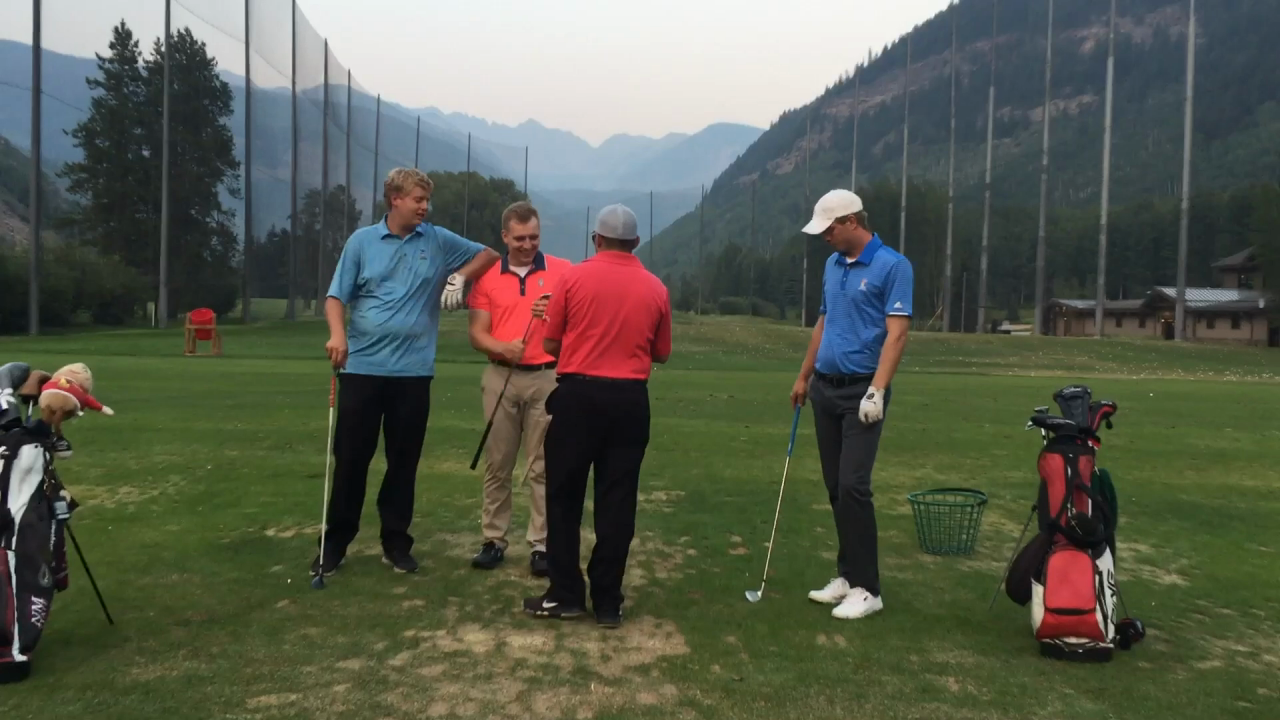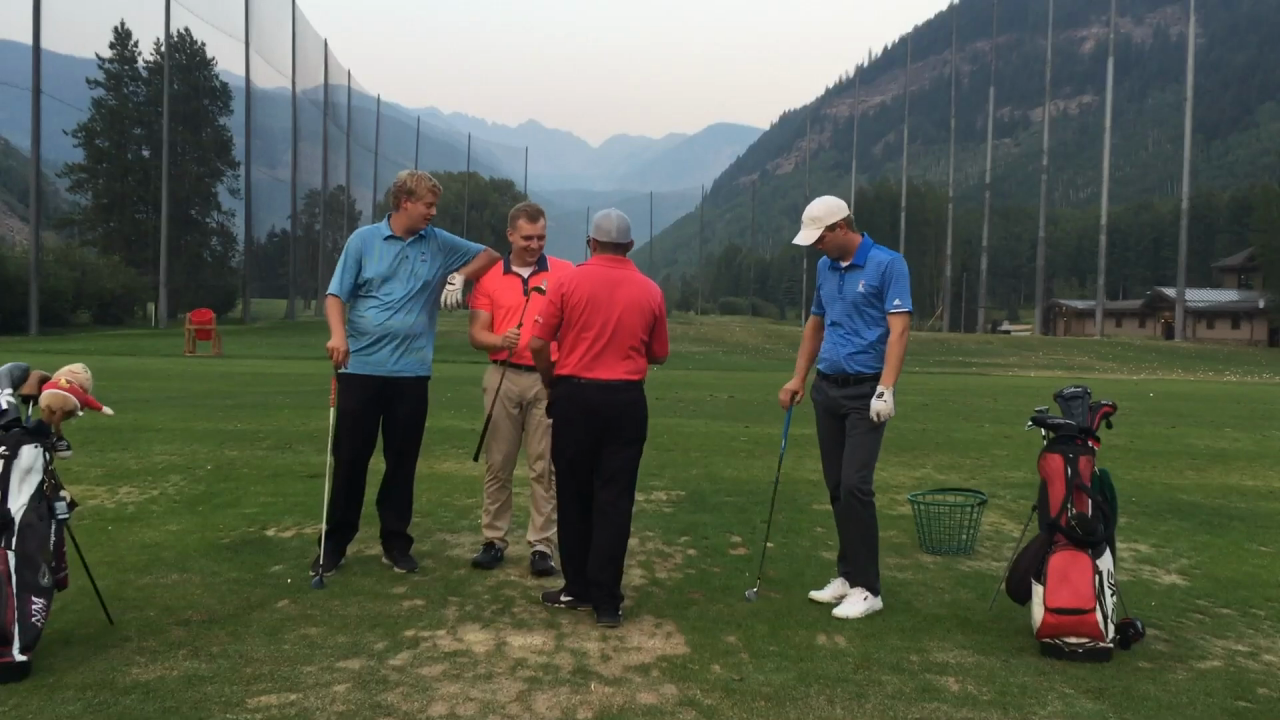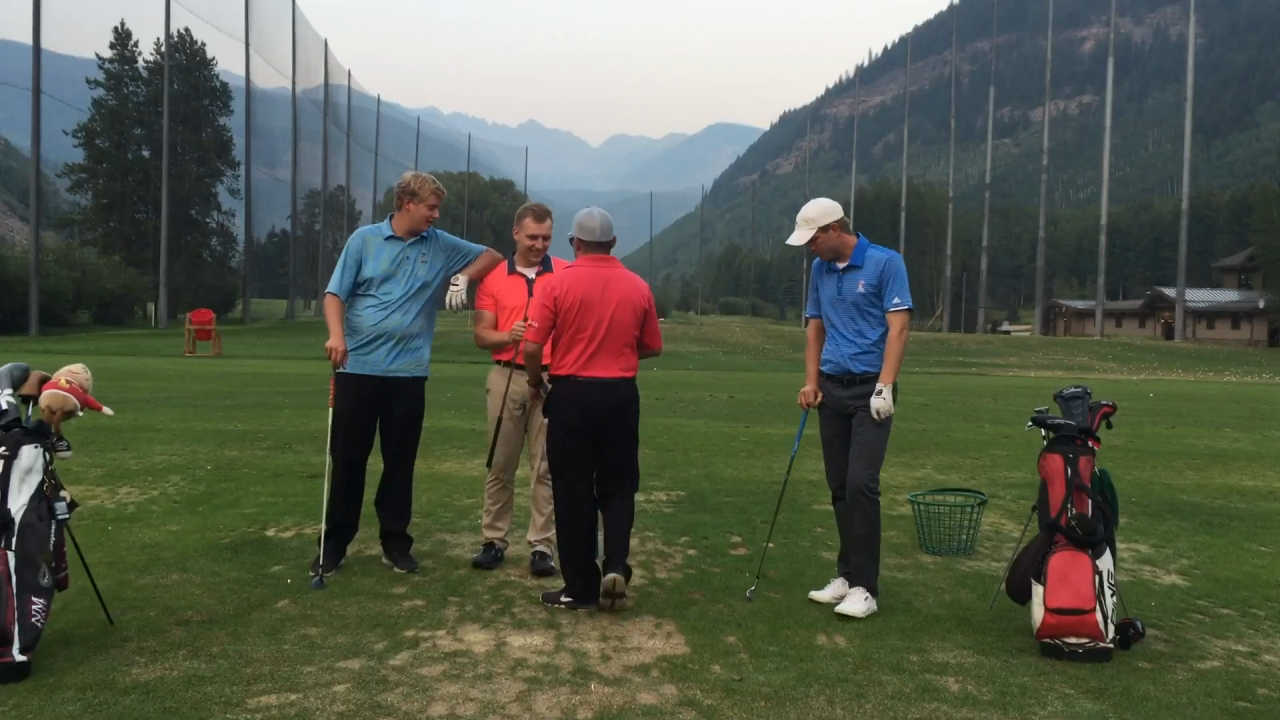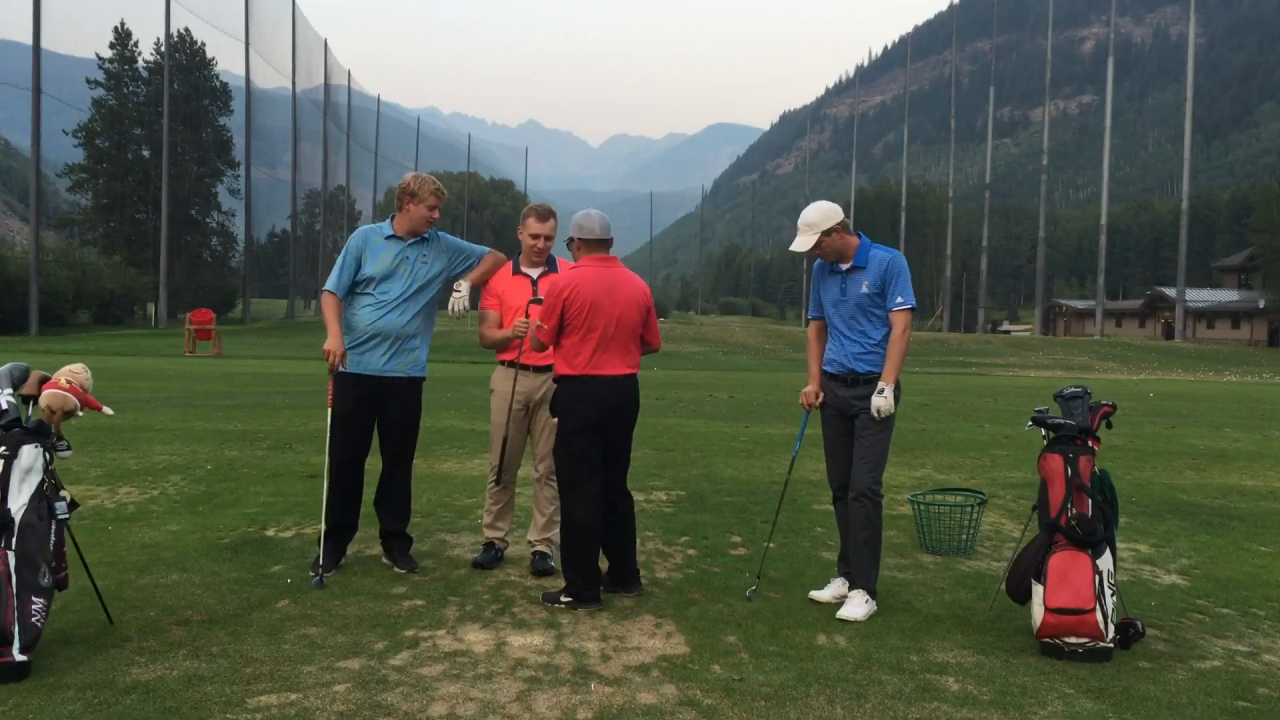
dt=0.3s
person 1, frame 1
left shoulder: (893, 266)
right shoulder: (832, 264)
left elbow: (897, 333)
left wrist: (877, 390)
right wrist: (804, 376)
left hip: (862, 390)
right hip: (825, 388)
left knee: (853, 486)
right knee: (835, 487)
left ankle: (867, 587)
right ankle: (847, 574)
person 1, frame 2
left shoulder: (888, 264)
right shoulder: (824, 267)
left elbow: (899, 330)
left wrist: (886, 389)
right wrist: (798, 378)
left hip: (864, 391)
right hip: (827, 388)
left knee: (855, 485)
right knee: (837, 487)
left ankle: (867, 587)
right ankle: (848, 575)
person 1, frame 3
left shoulder: (886, 262)
right shoulder: (820, 269)
left elbow: (898, 328)
left wrist: (885, 386)
right wrist: (811, 382)
left hip: (869, 390)
right hip: (832, 389)
left knee: (862, 484)
right knee: (839, 487)
left ankle: (864, 587)
right ankle: (847, 575)
person 1, frame 4
left shoulder: (888, 262)
right shoulder: (821, 270)
left elbow: (901, 327)
left wrist: (886, 385)
right wrist: (813, 381)
left hip: (872, 389)
right hip: (834, 388)
left knee: (864, 487)
right knee: (840, 487)
left ankle: (864, 588)
right ankle: (847, 574)
person 2, frame 1
left shoulder: (573, 277)
right shoulder: (656, 288)
left elbow: (550, 344)
right elbow: (661, 353)
left hip: (579, 394)
right hip: (629, 399)
left knee: (564, 496)
right knee: (617, 503)
left ankle: (565, 594)
right ankle: (607, 602)
person 2, frame 2
left shoulder: (569, 282)
right shoulder: (650, 291)
left elbow: (538, 344)
right elbow: (658, 355)
left wrist: (551, 384)
left hip: (576, 396)
right hip: (626, 401)
left knee: (574, 498)
right knee: (615, 502)
left ankle: (578, 589)
right ankle: (607, 601)
person 2, frame 3
left shoulder: (558, 284)
right shoulder: (638, 287)
left elbow: (531, 350)
right elbow: (652, 348)
left wrist: (535, 381)
left hip: (572, 395)
right hip: (621, 396)
left knee: (573, 493)
right knee: (618, 490)
left ankle: (580, 588)
right ankle: (615, 569)
person 2, frame 4
left shoulder: (565, 284)
right shoulder: (638, 286)
left elbow: (540, 343)
right elbow: (652, 344)
left wrist: (559, 337)
left hip: (580, 394)
right hip: (624, 392)
left knee: (579, 492)
right knee: (615, 487)
left ankle: (582, 589)
right ankle: (624, 575)
person 3, frame 1
left shoulder: (438, 241)
right shoulder: (362, 241)
left elbow: (489, 254)
right elbow: (336, 296)
left wrist: (458, 277)
right wrist: (337, 334)
left hip: (413, 371)
right hip: (362, 368)
left knee: (403, 461)
right knee: (350, 458)
left ankle: (396, 542)
right ankle: (335, 542)
person 3, frame 2
left shoulder: (438, 243)
right shoulder: (363, 240)
left elbow: (489, 255)
right elbow: (336, 294)
left wrist: (458, 277)
right wrist: (337, 334)
left hip: (411, 372)
right hip: (361, 368)
left knee: (402, 461)
right knee: (349, 458)
left ankle: (395, 541)
right ankle: (336, 541)
person 3, frame 3
left shoulder: (441, 246)
right shoulder: (364, 239)
left elbow: (492, 255)
right elbow: (335, 293)
left wrist: (462, 278)
right wrist: (336, 334)
left hip: (408, 371)
right hip: (358, 367)
left knee: (400, 461)
right knee: (347, 458)
left ankle: (396, 542)
right ankle: (335, 542)
person 3, frame 4
left shoulder: (442, 247)
right shoulder: (365, 239)
left elbow: (494, 258)
right elbow: (332, 292)
left wrist: (465, 283)
right wrist: (334, 335)
left hip: (405, 372)
right hip: (355, 367)
left knee: (398, 461)
right knee: (345, 458)
left ankle: (395, 541)
right ankle: (334, 542)
person 4, frame 1
left shoulder: (563, 271)
right shoulder: (487, 277)
right elbow: (477, 334)
right wrist: (502, 347)
left hip: (547, 379)
right hip: (501, 379)
left knee: (543, 466)
right knee: (497, 465)
left ankle: (541, 546)
right ankle: (494, 541)
person 4, frame 2
left shoulder: (566, 272)
right shoulder: (488, 277)
right elbow: (477, 334)
right wrist: (501, 341)
right hip: (503, 378)
left knee: (544, 467)
right knee: (497, 465)
left ankle: (541, 546)
right ankle: (493, 540)
person 4, frame 3
right shoulder: (492, 277)
right elbow: (481, 334)
right wrist: (506, 336)
right hip: (506, 378)
left knee: (546, 467)
right knee: (499, 465)
left ankle: (542, 546)
right ankle: (494, 540)
person 4, frame 4
right shoulder: (498, 278)
right elbow: (485, 335)
right wrist: (511, 332)
left hip: (555, 380)
right hip: (509, 378)
left knee: (548, 467)
right knee: (502, 464)
left ankle: (542, 546)
right ankle: (494, 540)
